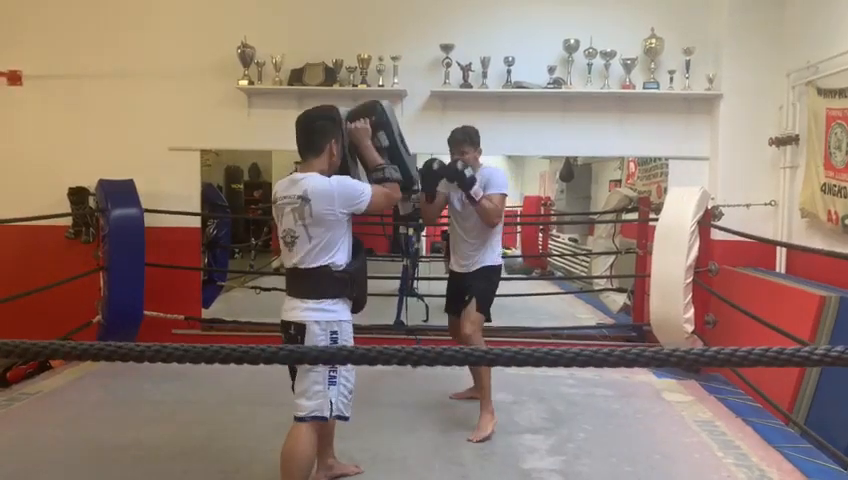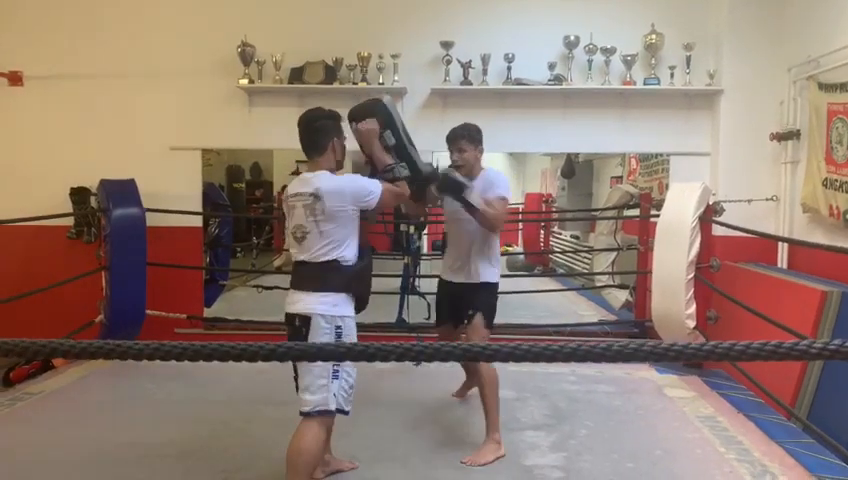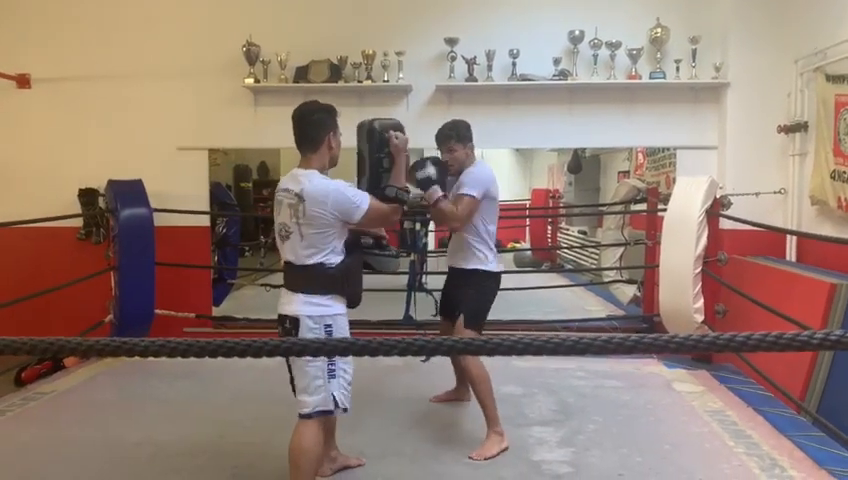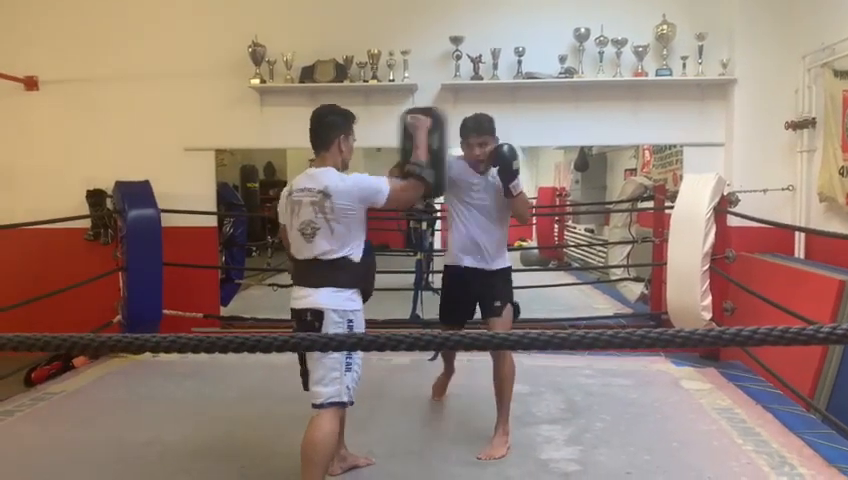
dt=0.4s
person 1, frame 1
left shoulder: (283, 189)
right shoulder: (334, 189)
right elbow: (392, 194)
right wrist: (364, 144)
left hip: (302, 310)
right hip: (324, 315)
left knee: (323, 400)
right knee: (311, 413)
person 1, frame 2
left shoulder: (293, 190)
right shoulder: (347, 186)
right elbow: (402, 192)
right wrist: (374, 146)
left hip: (301, 304)
right hip: (328, 309)
left knee: (328, 395)
right knee: (317, 409)
person 1, frame 3
left shoulder: (287, 184)
right shoulder: (332, 192)
right elbow: (391, 214)
right wrist: (400, 158)
left hip: (302, 304)
right hip: (318, 310)
left knee: (325, 394)
right knee: (315, 408)
person 1, frame 4
left shoulder: (293, 189)
right shoulder: (353, 185)
right elbow: (415, 187)
right wrist: (421, 137)
left hip: (304, 300)
right hip: (337, 304)
left knee: (335, 388)
right knee: (329, 402)
person 2, frame 1
left shoulder: (493, 176)
right shoulder: (449, 178)
left elbow: (494, 218)
right elbow: (429, 219)
left wrist: (471, 187)
right wrist: (429, 188)
left hip: (486, 266)
right hip: (459, 267)
left knee: (470, 331)
right knee: (457, 330)
left ankle: (487, 412)
right ankle: (478, 386)
person 2, frame 2
left shoulder: (495, 180)
right shoulder: (447, 179)
left elbow: (495, 224)
right elbow: (417, 206)
left wrist: (465, 196)
left hip: (481, 280)
right hip: (450, 276)
left knee: (478, 348)
right knee: (446, 337)
left ankle: (494, 440)
right ankle: (472, 379)
person 2, frame 3
left shoulder: (478, 175)
right shoulder: (458, 176)
left elbow: (456, 220)
right elbow: (447, 222)
left wrist: (431, 189)
right wrist: (431, 191)
left hip: (480, 272)
right hip: (460, 268)
right knee: (448, 333)
left ankle: (496, 433)
right ankle: (461, 389)
person 2, frame 4
left shoulder: (507, 167)
right shoulder: (451, 166)
left elbow: (524, 215)
left wrist: (510, 175)
left hip: (495, 268)
right hip: (458, 267)
right knee: (449, 335)
left ankle: (502, 431)
right ankle: (447, 371)
